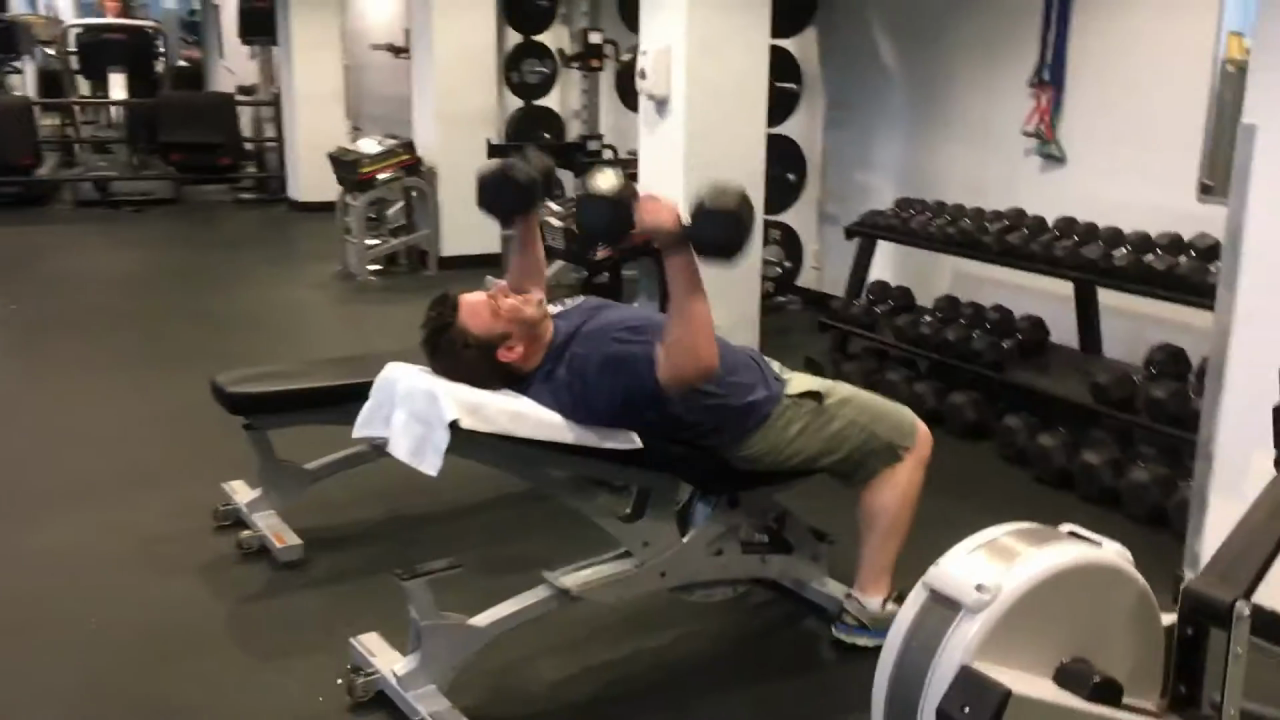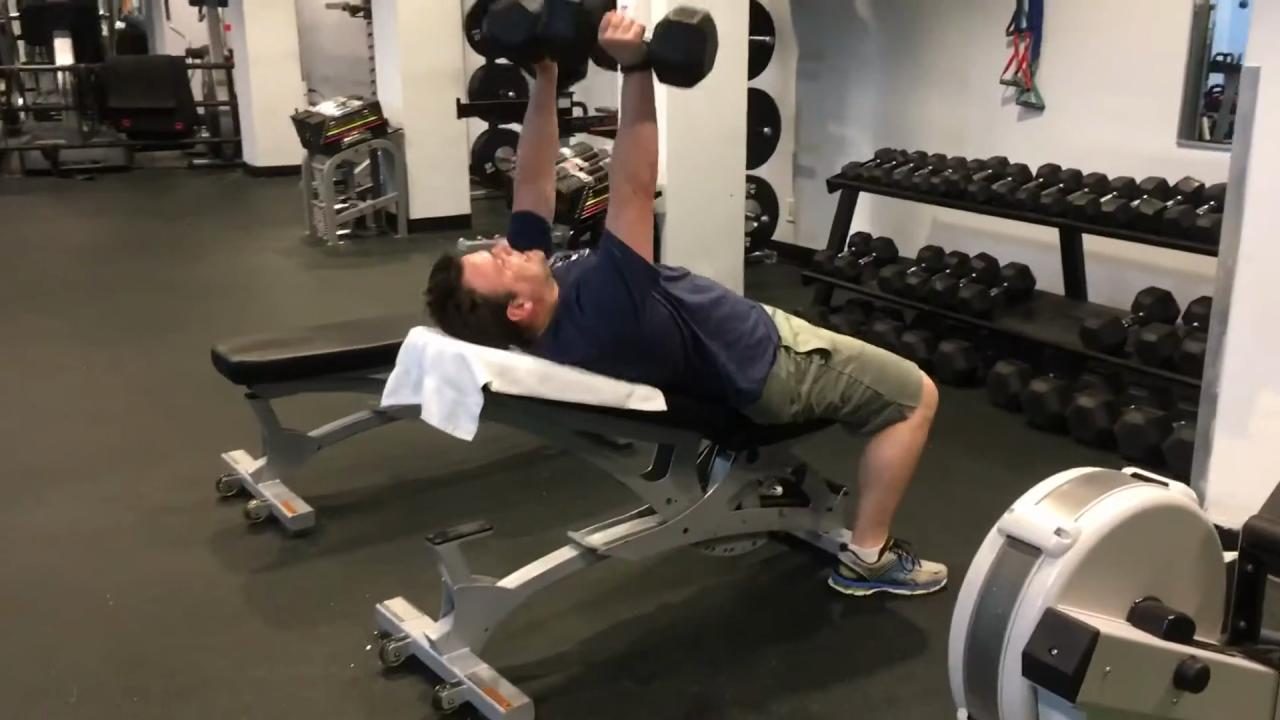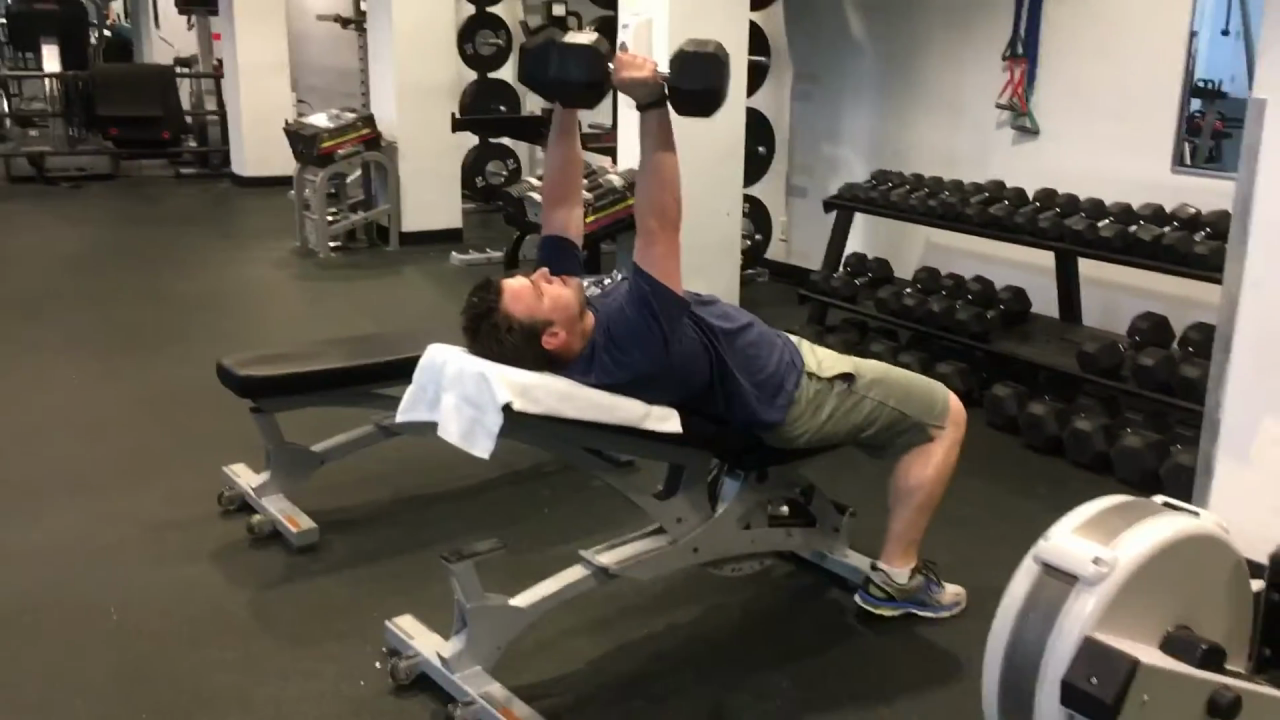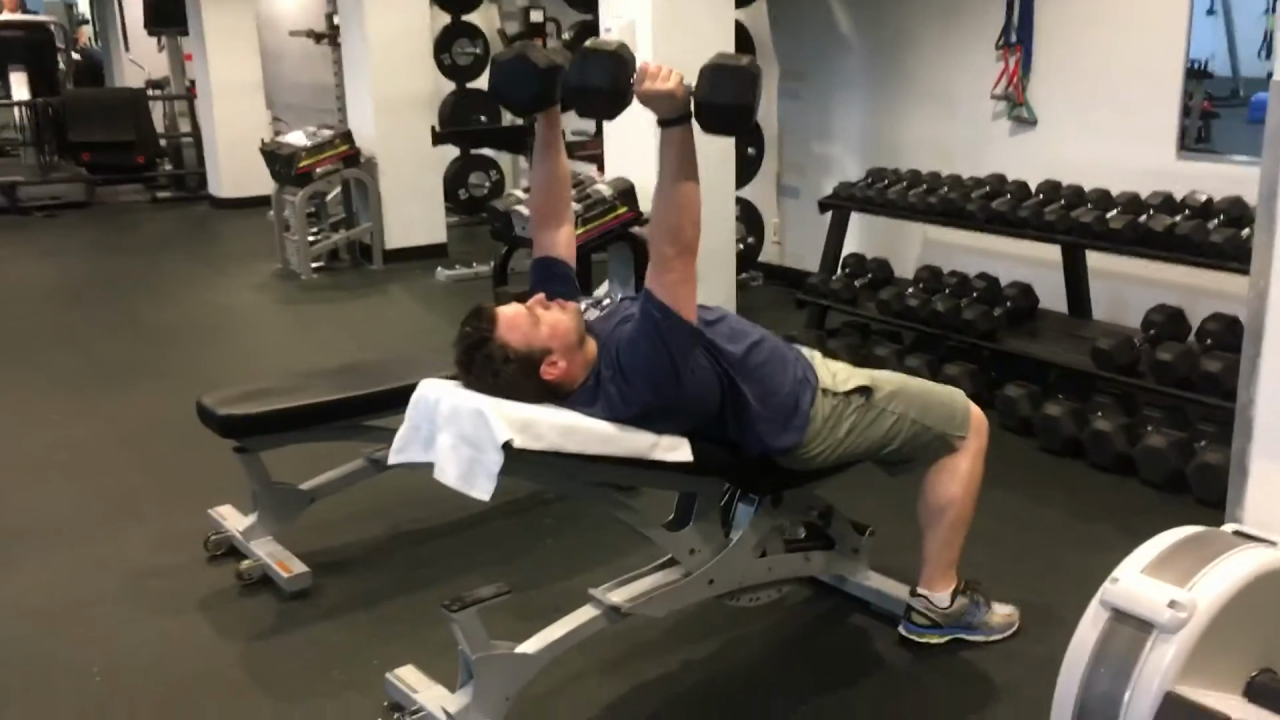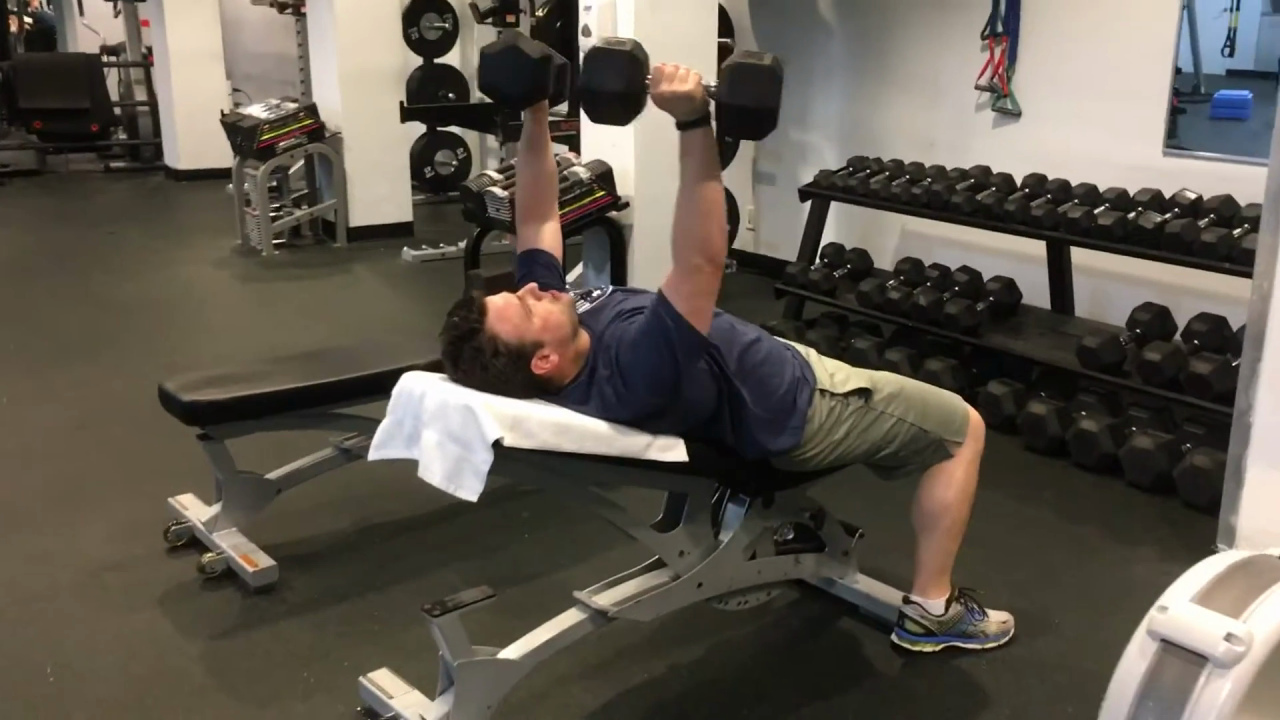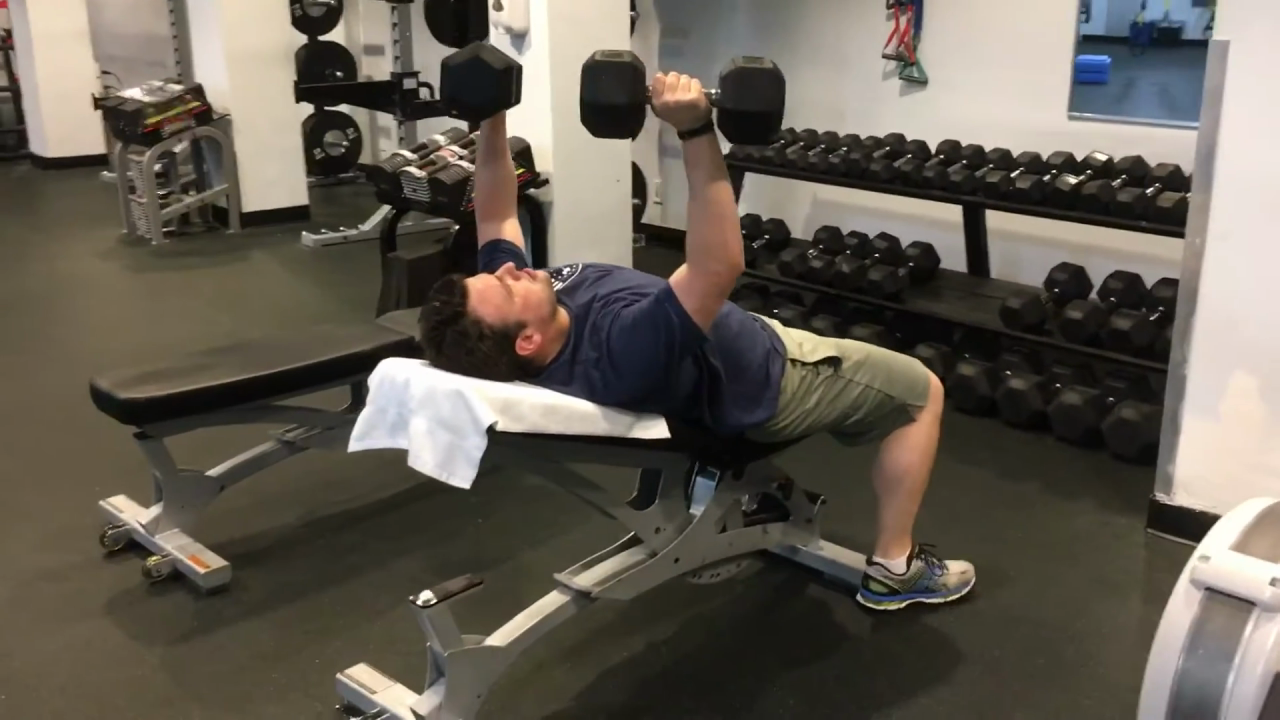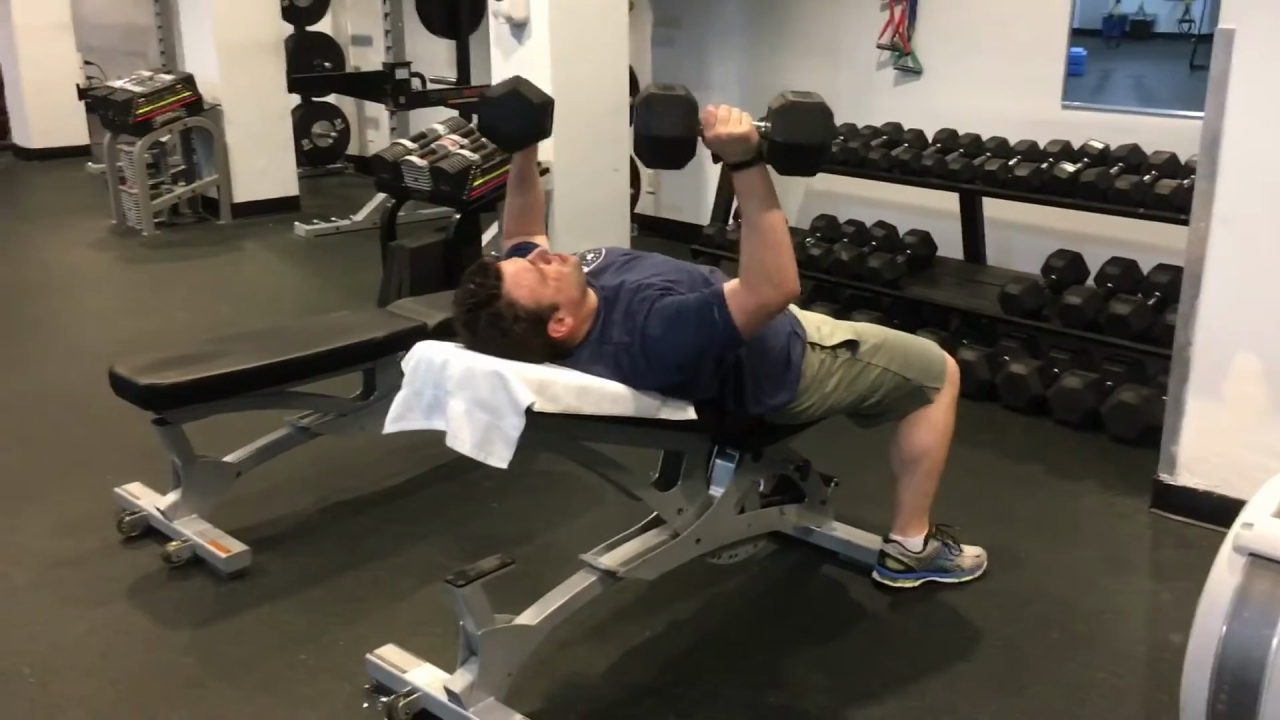
dt=0.7s
person 1, frame 1
left shoulder: (537, 351)
right shoulder: (585, 376)
left elbow: (528, 294)
right elbow: (696, 360)
left wrist: (525, 216)
right wrist: (672, 245)
left hip: (738, 385)
right hip: (754, 412)
right knee: (909, 438)
right ankle: (868, 607)
person 1, frame 2
left shoulder: (520, 280)
right shoulder: (599, 319)
left elbow: (535, 180)
right elbow: (632, 194)
left wrist: (545, 72)
right wrist: (635, 68)
left hip: (739, 330)
right hip: (762, 366)
right knee: (915, 395)
right ankle: (868, 557)
person 1, frame 3
left shoulder: (556, 304)
right shoulder: (629, 353)
left elbow: (561, 205)
right elbow: (659, 230)
left wrist: (565, 104)
right wrist: (651, 104)
left hip: (761, 357)
right hip: (786, 391)
right knee: (945, 415)
right ankle: (896, 577)
person 1, frame 4
left shoulder: (552, 328)
right shoulder: (633, 380)
left elbow: (552, 225)
right elbow: (674, 253)
left wrist: (548, 117)
right wrist: (674, 119)
right hip: (799, 408)
right knee: (966, 423)
right ankle: (937, 602)
person 1, frame 5
left shoulder: (536, 326)
right shoulder: (629, 377)
left elbow: (537, 220)
right elbow: (702, 262)
left wrist: (534, 111)
right wrist: (693, 121)
right hip: (793, 406)
right knee: (963, 427)
right ankle: (931, 609)
person 1, frame 6
left shoulder: (506, 313)
right shoulder: (614, 355)
left elbow: (495, 217)
right elbow: (719, 266)
left wrist: (492, 118)
right wrist: (696, 130)
right hip: (762, 377)
right knee: (921, 391)
right ankle: (894, 568)
person 1, frame 7
left shoulder: (537, 307)
right shoulder: (644, 338)
left elbow: (520, 234)
right elbow: (774, 288)
left wrist: (523, 147)
right wrist: (744, 160)
left hip: (743, 338)
right hip: (783, 359)
right knee: (938, 373)
right ankle: (910, 548)
